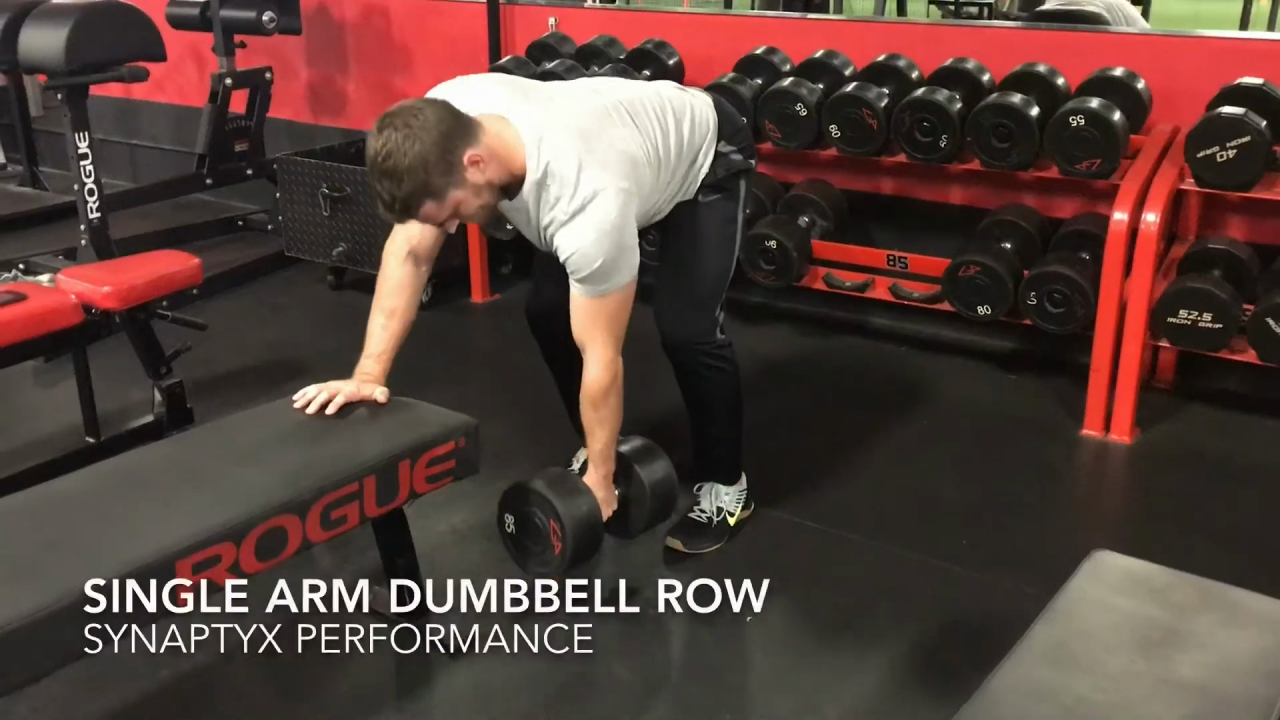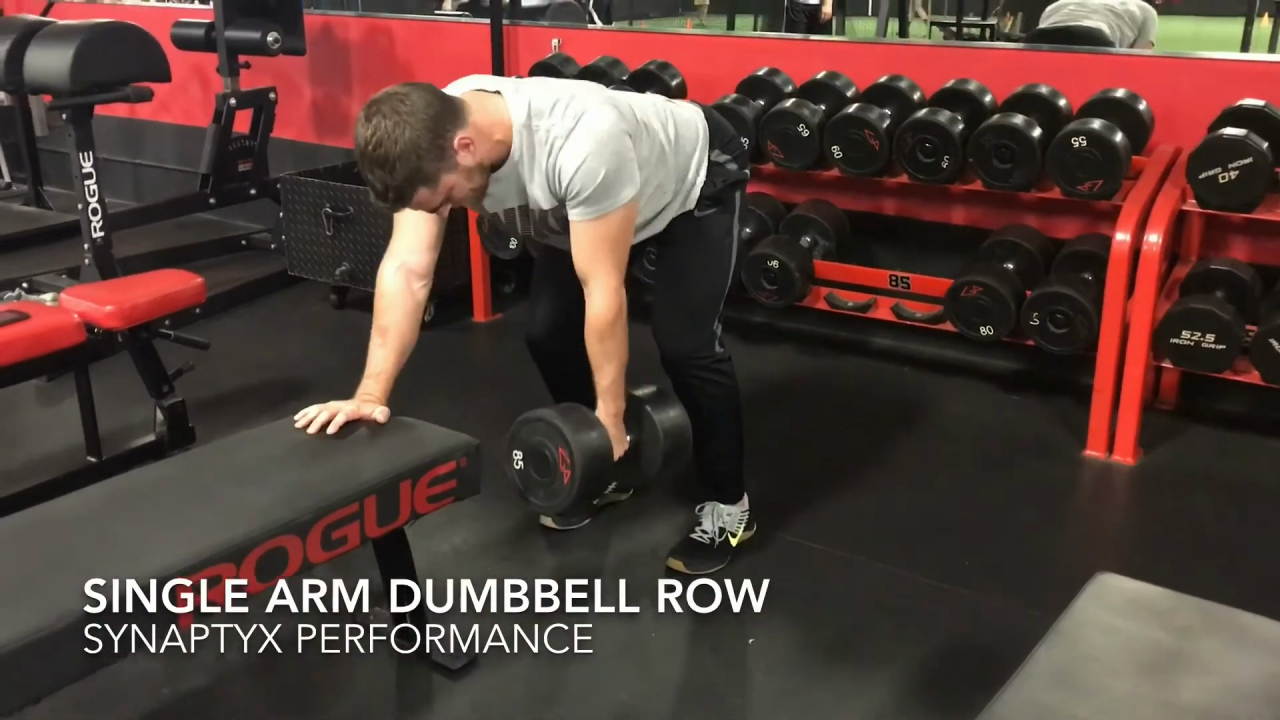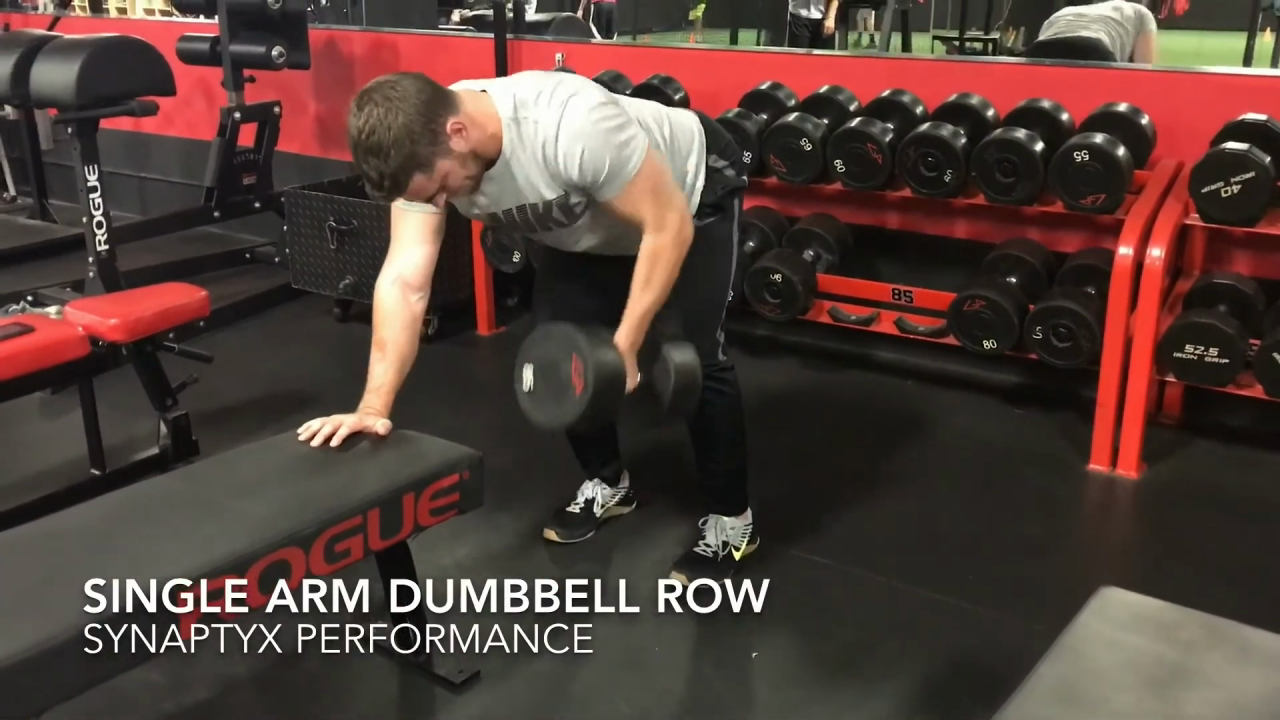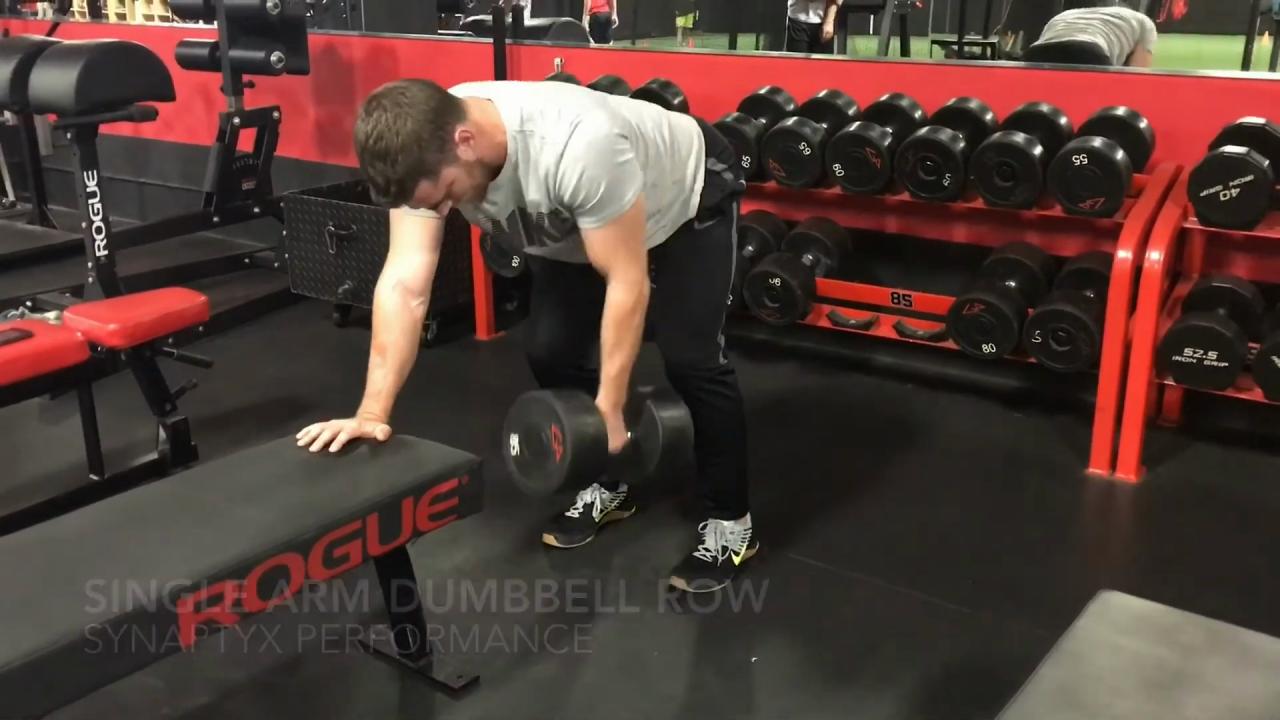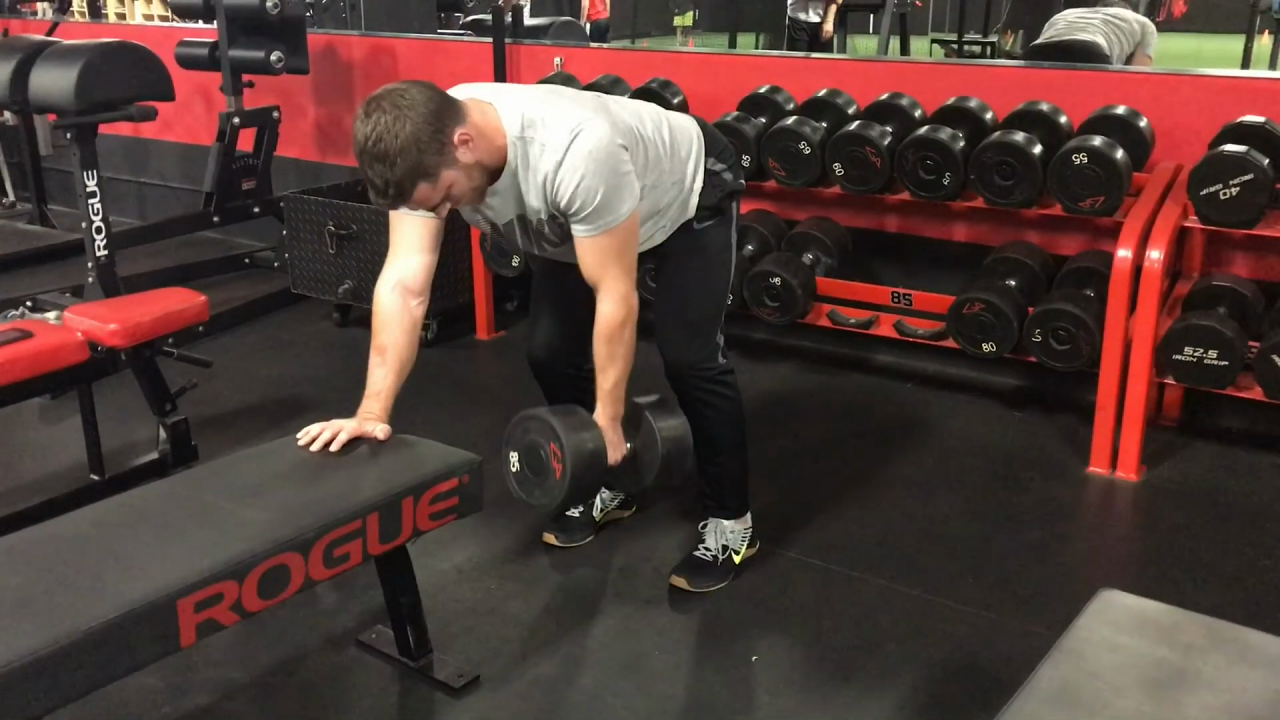
dt=1s
person 1, frame 1
left shoulder: (586, 199)
right shoulder: (443, 124)
left elbow: (602, 359)
right elbow: (409, 253)
left wrist: (600, 481)
right wrist: (369, 373)
left hip: (705, 156)
right hip: (628, 135)
left knee: (685, 329)
right knee: (548, 313)
left ankle: (724, 485)
right ankle: (598, 447)
person 1, frame 2
left shoulder: (582, 141)
right shoulder: (428, 138)
left elbow: (604, 291)
right elbow: (407, 268)
left wrist: (611, 417)
right wrist: (371, 393)
left hip: (697, 176)
left knee: (683, 345)
right knee: (549, 335)
left ankle: (728, 505)
person 1, frame 3
left shoulder: (570, 127)
right shoulder: (422, 149)
left elbow: (669, 226)
right elbow: (405, 279)
left wrist: (627, 343)
right wrist: (373, 408)
left hip: (690, 200)
left knee: (690, 356)
left ankle: (731, 520)
right ankle: (608, 482)
person 1, frame 4
left shoulder: (576, 147)
right shoulder: (425, 150)
left elbow: (628, 282)
right elbow: (405, 284)
left wrist: (610, 407)
right wrist: (373, 412)
left hip: (688, 194)
left knee: (689, 359)
right knee: (550, 352)
left ankle: (731, 523)
right ankle: (606, 488)
person 1, frame 5
left shoulder: (575, 153)
right shoulder: (423, 152)
left elbow: (615, 296)
right elbow: (404, 284)
left wrist: (607, 419)
right wrist: (372, 412)
left hip: (688, 192)
left knee: (687, 357)
right knee: (550, 352)
left ankle: (730, 521)
right ankle: (606, 487)
